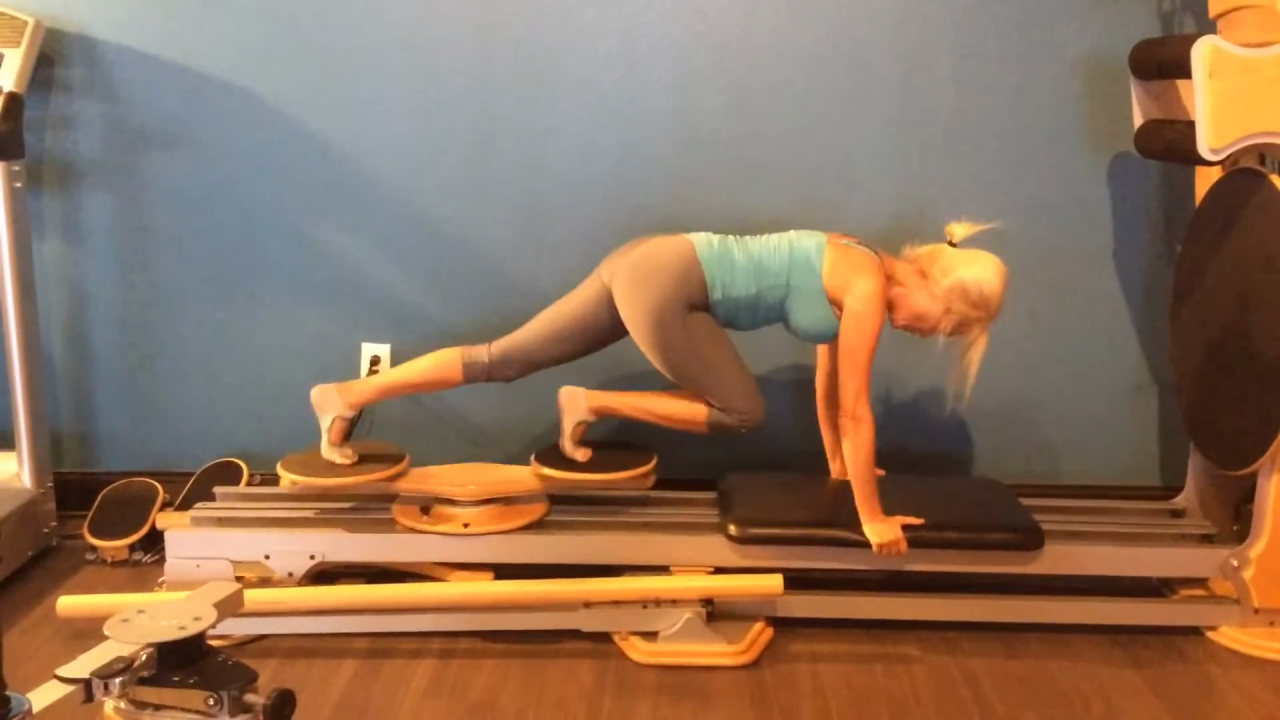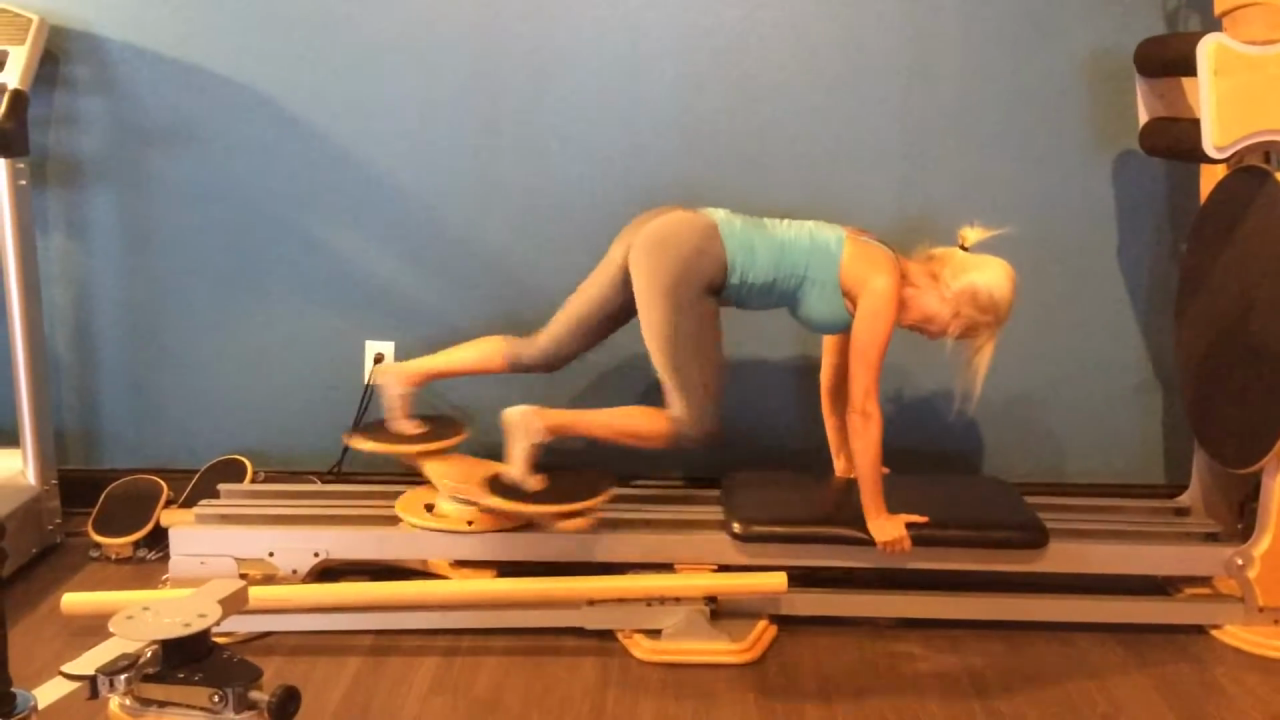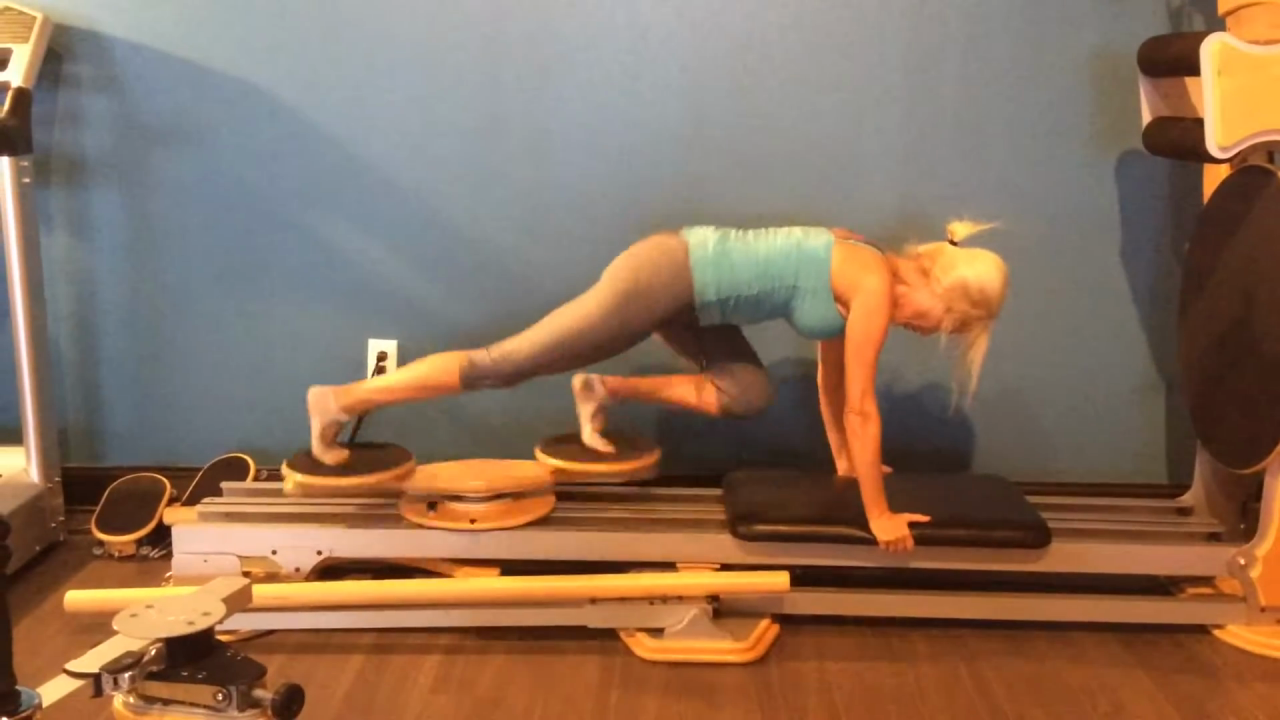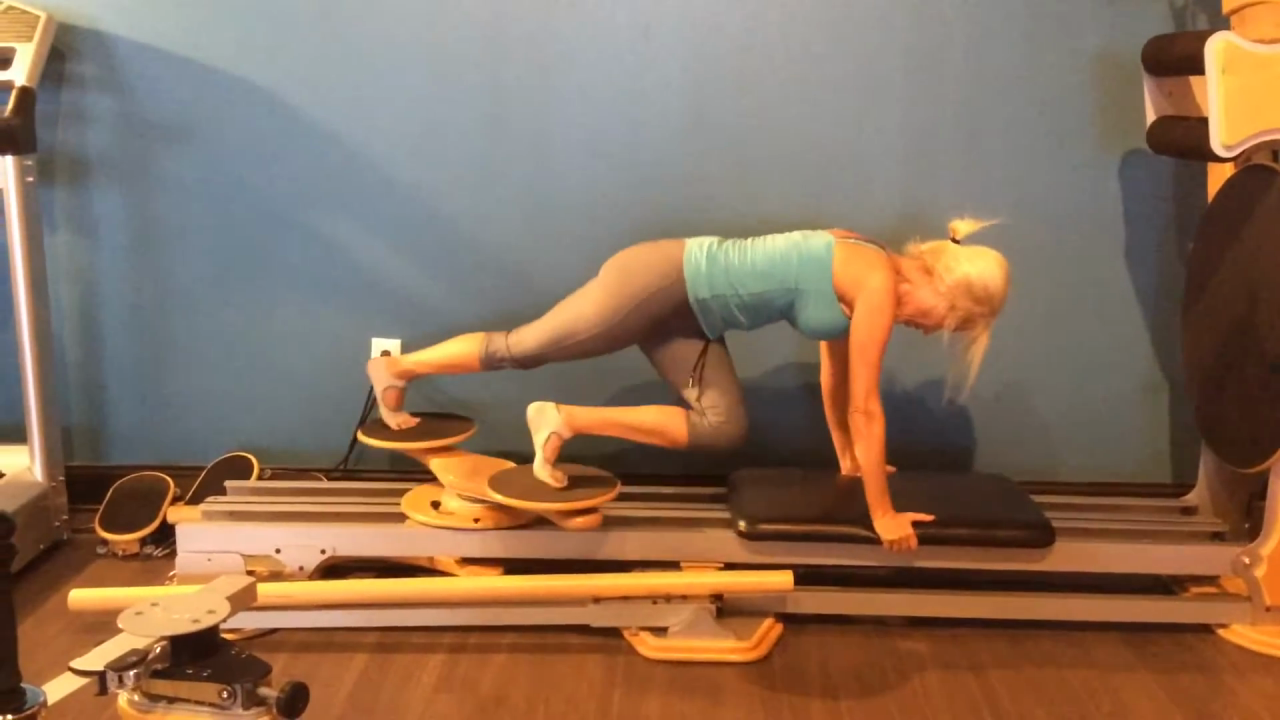
dt=0.5s
person 1, frame 1
left shoulder: (857, 273)
right shoulder: (870, 288)
left elbow: (826, 388)
right elbow: (853, 412)
left wrist: (840, 470)
right wrist: (872, 516)
left hip: (645, 265)
right hip: (664, 285)
left knee: (500, 359)
right knee: (743, 413)
left ankle: (343, 396)
right ankle: (591, 403)
person 1, frame 2
left shoulder: (863, 275)
right shoulder: (887, 284)
left elbow: (833, 382)
right elbow: (860, 406)
left wrist: (846, 467)
right wrist: (875, 515)
left hip: (661, 232)
right hip: (682, 255)
left knee: (544, 351)
right knee: (697, 424)
left ankle: (407, 377)
right ankle: (537, 427)
person 1, frame 3
left shoulder: (857, 273)
right shoulder: (876, 286)
left elbow: (831, 378)
right elbow: (859, 408)
left wrist: (847, 464)
right wrist: (879, 514)
left hip: (677, 261)
right hip: (662, 280)
left knee: (749, 394)
right knee: (502, 365)
left ankle: (608, 389)
right ankle: (342, 399)
person 1, frame 4
left shoulder: (861, 274)
right shoulder: (880, 284)
left elbow: (834, 378)
right elbow: (864, 406)
left wrist: (850, 462)
right wrist: (881, 512)
left hip: (683, 306)
right hip: (658, 284)
left knee: (723, 426)
right knee: (517, 348)
left ankle: (566, 421)
right ankle: (392, 369)
